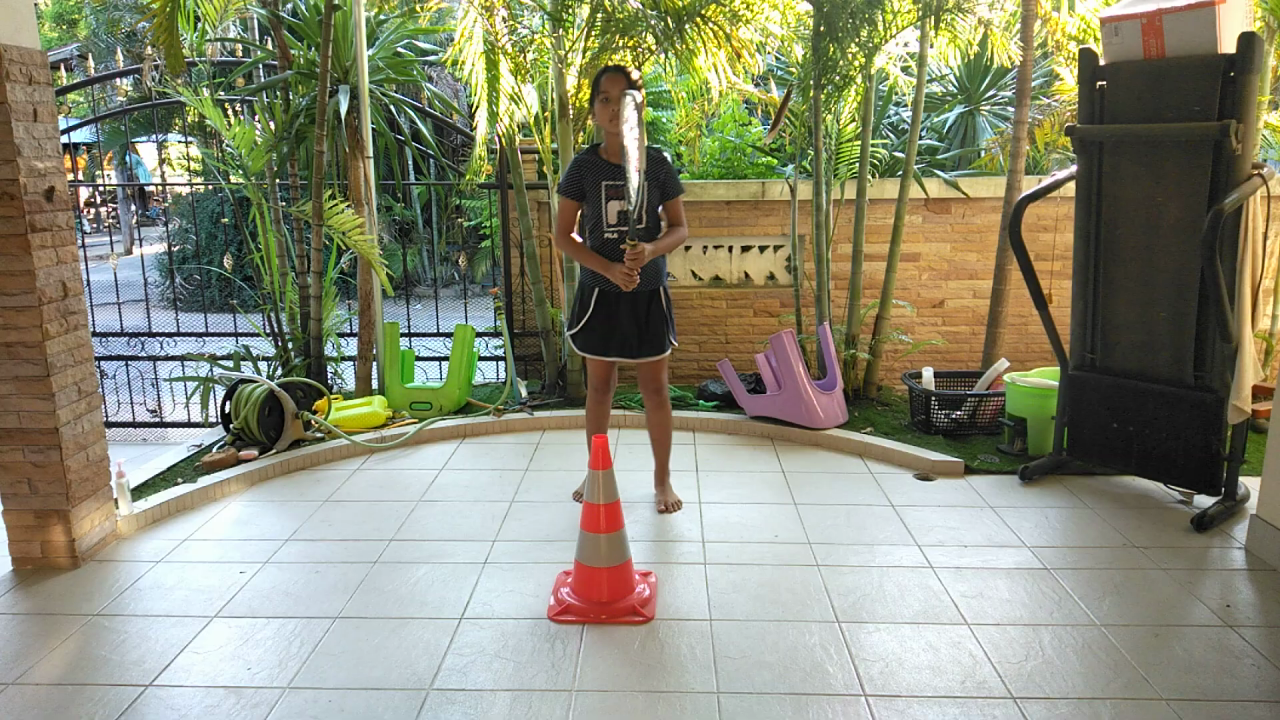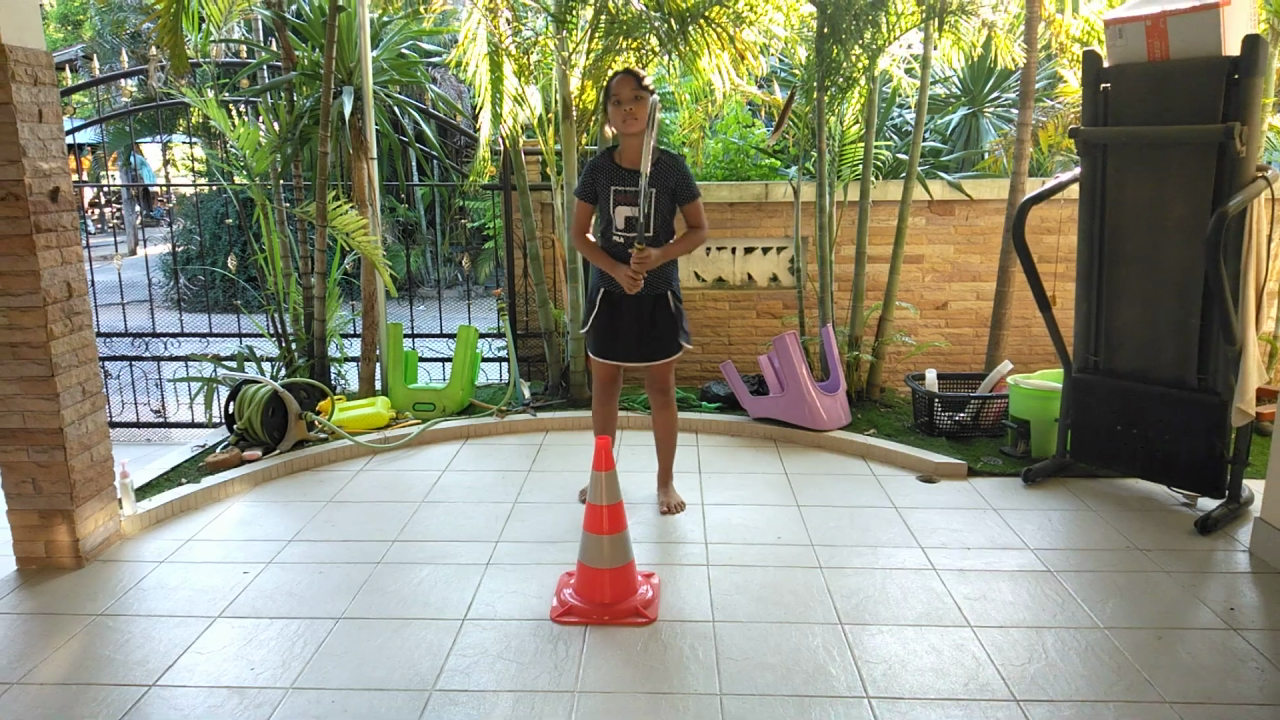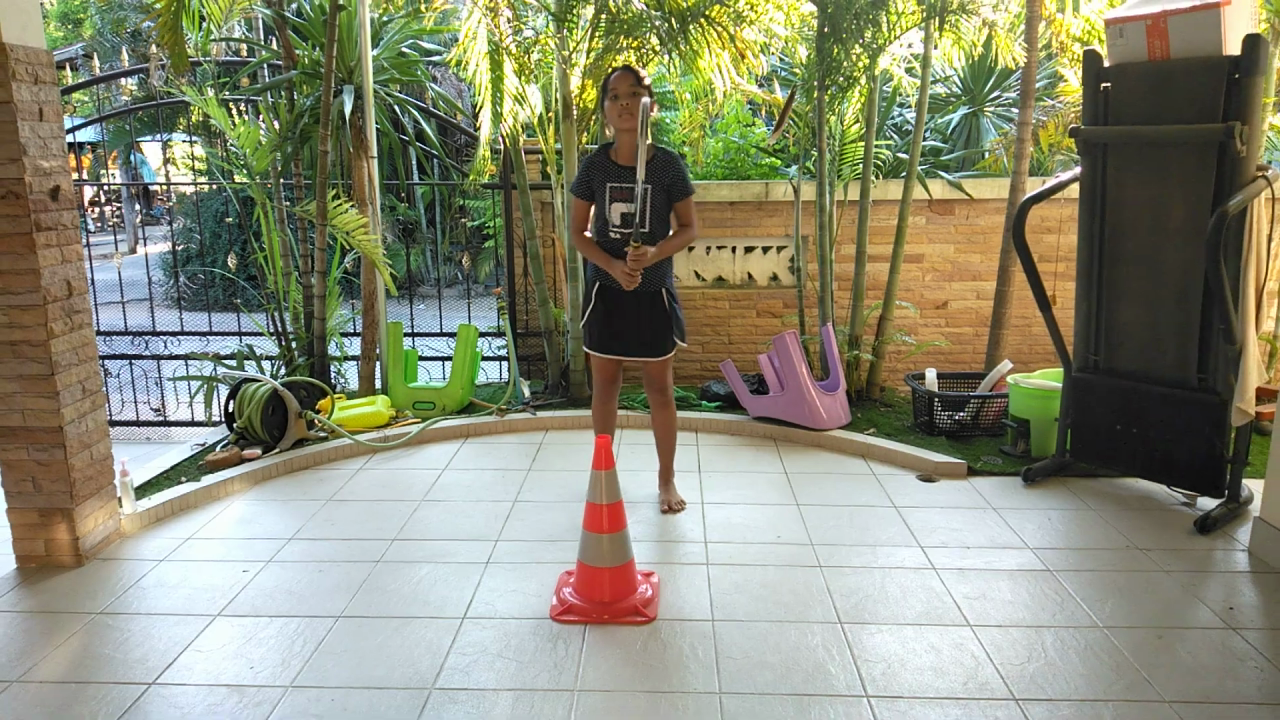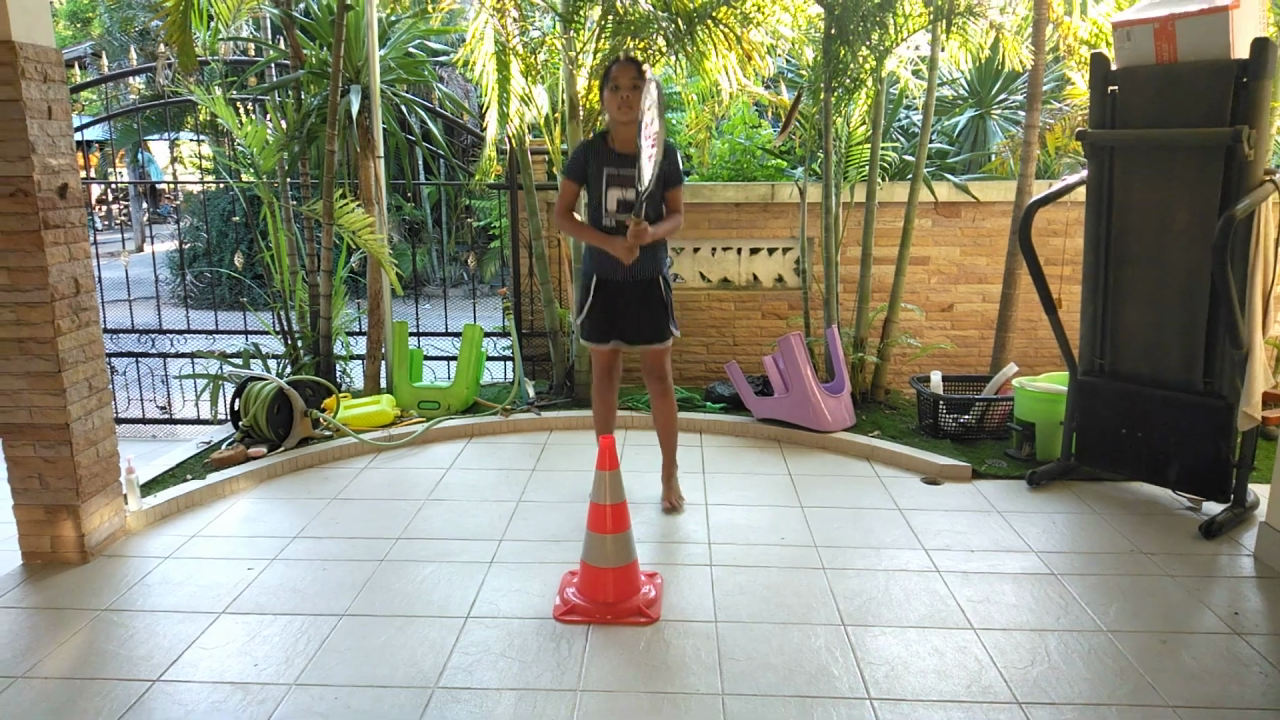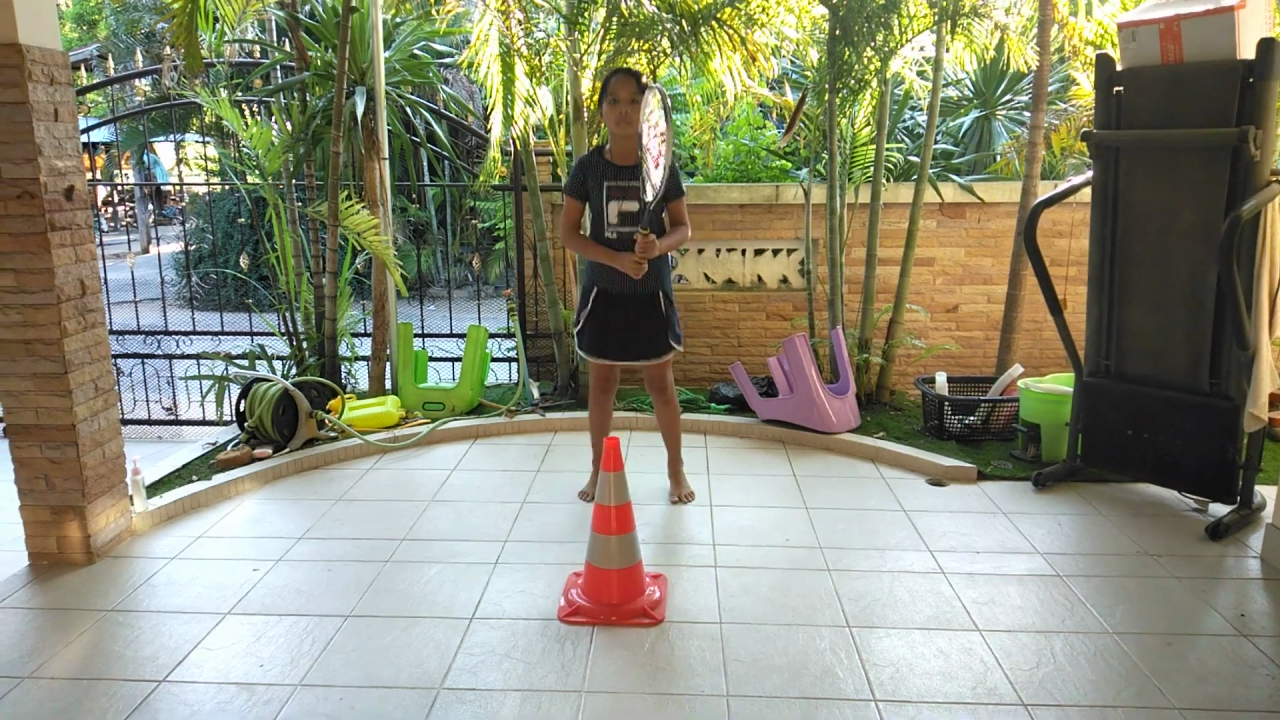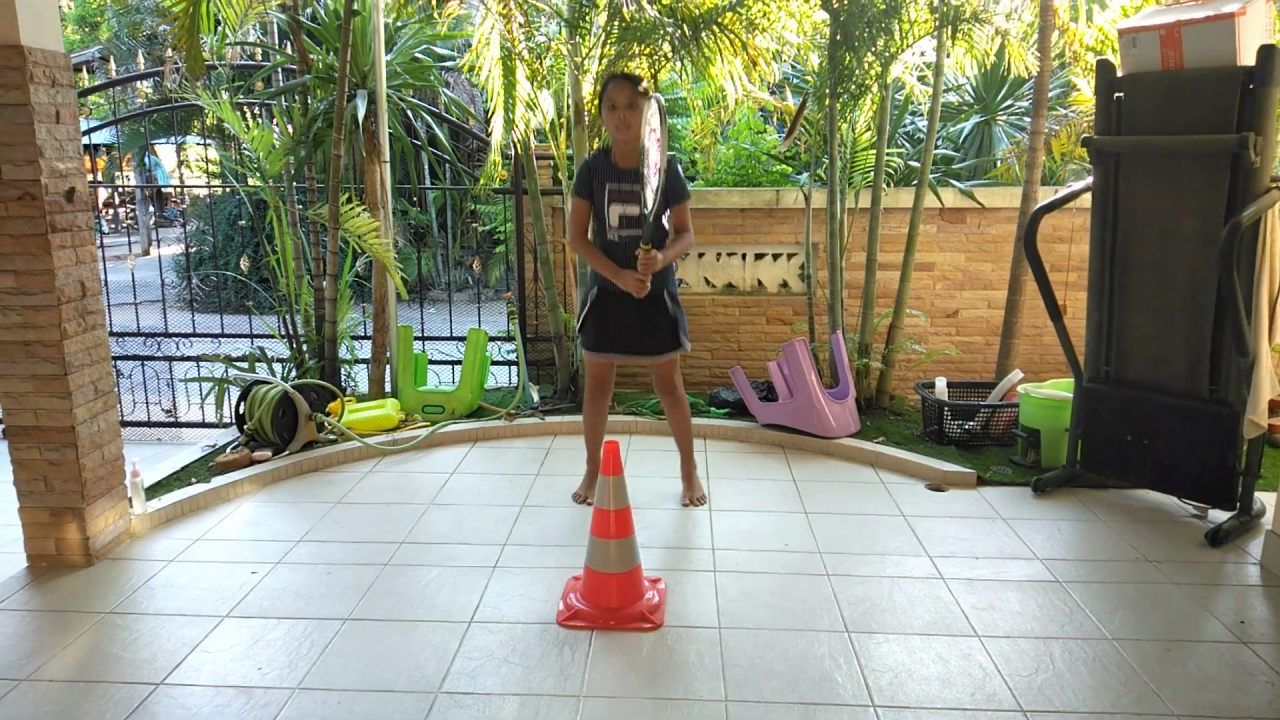
dt=0.2s
person 1, frame 1
left shoulder: (658, 163)
right shoulder: (583, 166)
left elbow: (679, 228)
right elbow: (563, 234)
left wrist: (651, 250)
right wrist: (607, 268)
left hip: (649, 292)
right hip: (600, 291)
left knee: (655, 386)
right knee: (599, 384)
left ankle: (662, 478)
person 1, frame 2
left shoulder: (672, 167)
right shoulder: (597, 168)
left elbow: (699, 230)
right elbow: (579, 234)
left wrist: (658, 255)
right wrist: (615, 270)
left hip: (658, 294)
right hip: (610, 294)
left knee: (661, 389)
right knee: (605, 387)
left ankle: (666, 480)
person 1, frame 3
left shoulder: (668, 164)
right shoulder: (594, 165)
left elbow: (690, 229)
right elbow: (578, 232)
left wrist: (654, 255)
right wrist: (613, 265)
left hip: (654, 292)
right hip: (605, 291)
left knee: (658, 387)
right knee: (604, 384)
left ankle: (666, 479)
person 1, frame 4
left shoulder: (663, 152)
right shoulder: (587, 153)
left elbow: (676, 215)
right elbow: (562, 215)
left wrist: (654, 231)
right wrist: (608, 242)
left hip: (649, 280)
right hip: (603, 279)
left knee: (659, 376)
right knee: (605, 374)
left ankle: (670, 474)
person 1, frame 5
left shoulder: (663, 165)
right shoulder: (587, 167)
left elbow: (682, 227)
right elbow: (569, 233)
left wrist: (659, 247)
right wrist: (616, 260)
left hip: (652, 291)
right hip: (603, 290)
left knee: (660, 385)
right knee: (602, 384)
left ankle: (675, 466)
right ankle: (599, 465)
person 1, frame 6
left shoulder: (667, 168)
right shoulder: (592, 168)
left elbow: (685, 232)
right elbow: (577, 236)
left wrist: (661, 259)
right wrist: (619, 276)
left hip: (657, 292)
right hip: (606, 291)
left knee: (669, 387)
right knee: (597, 386)
left ankle: (689, 469)
right ankle: (593, 468)
